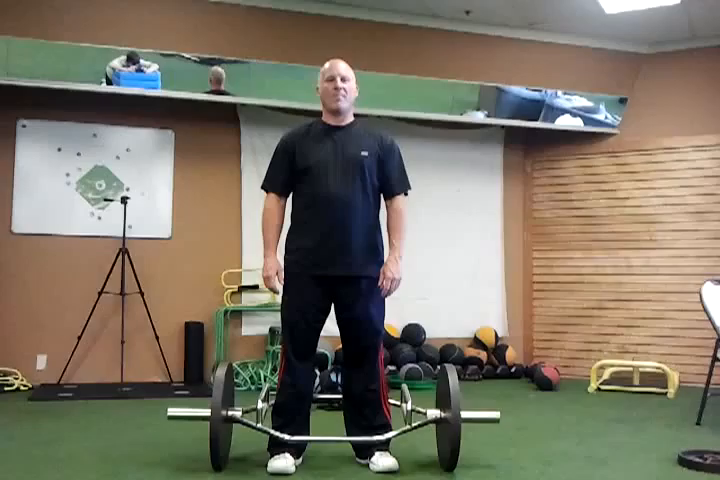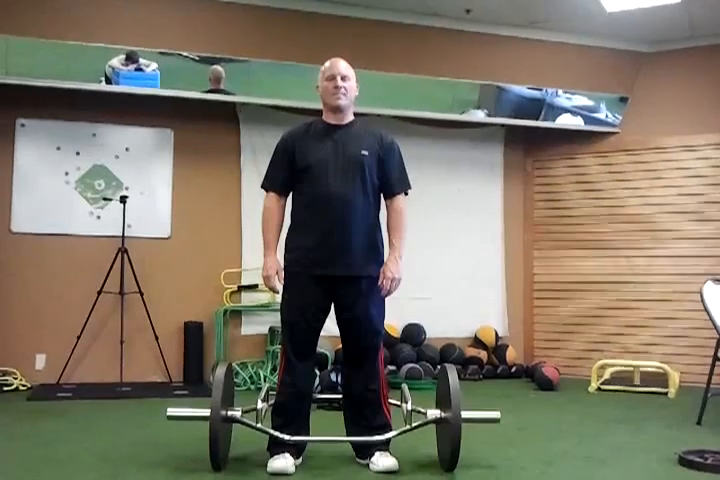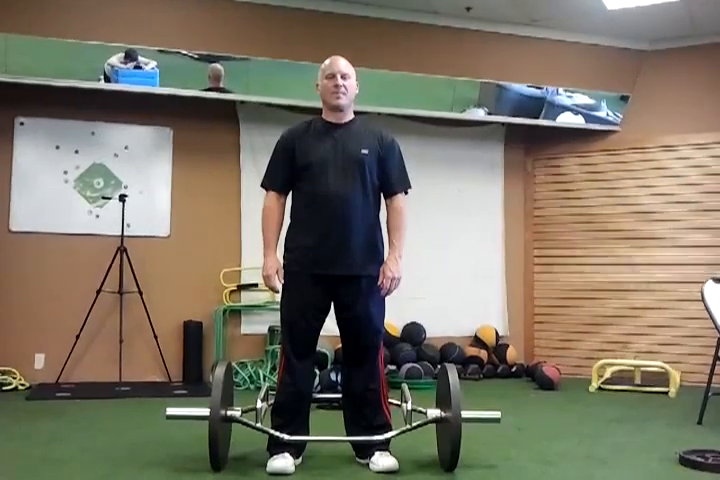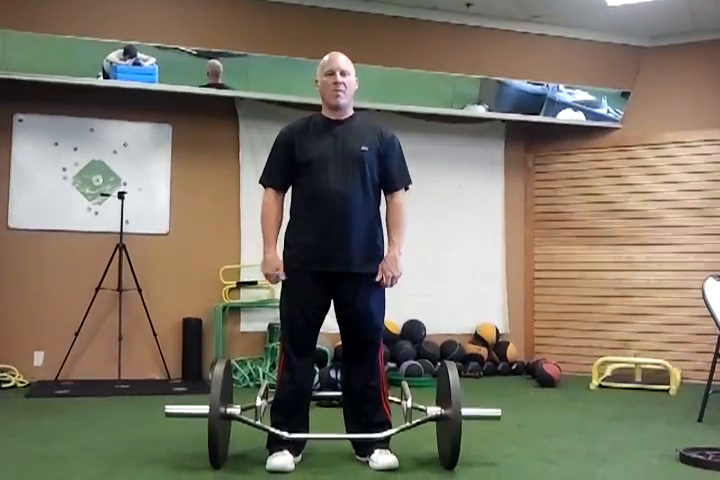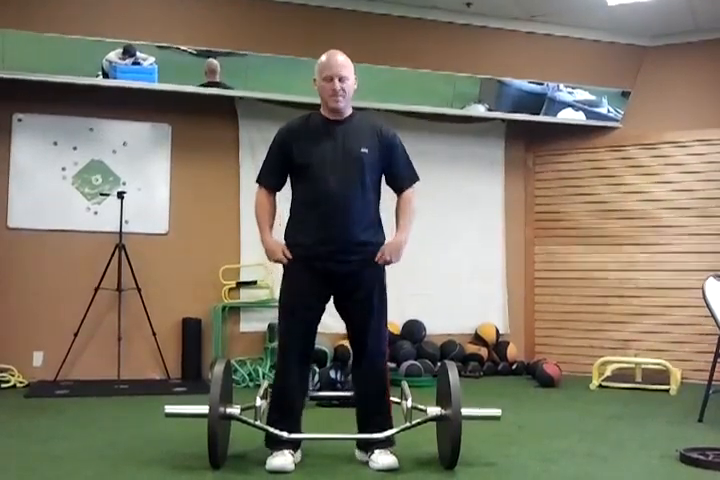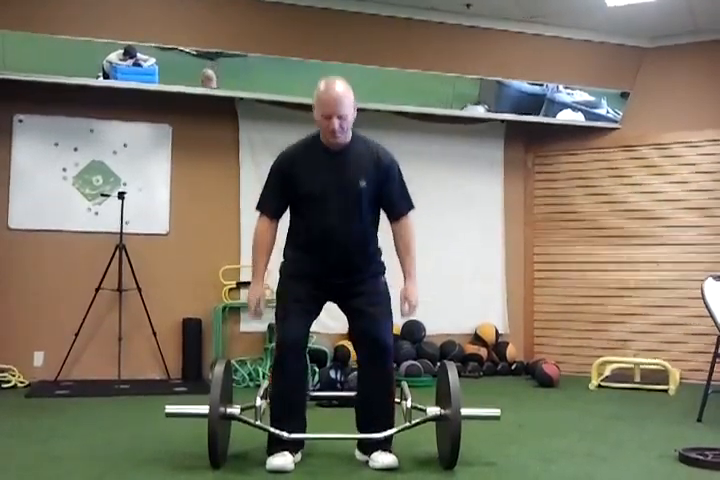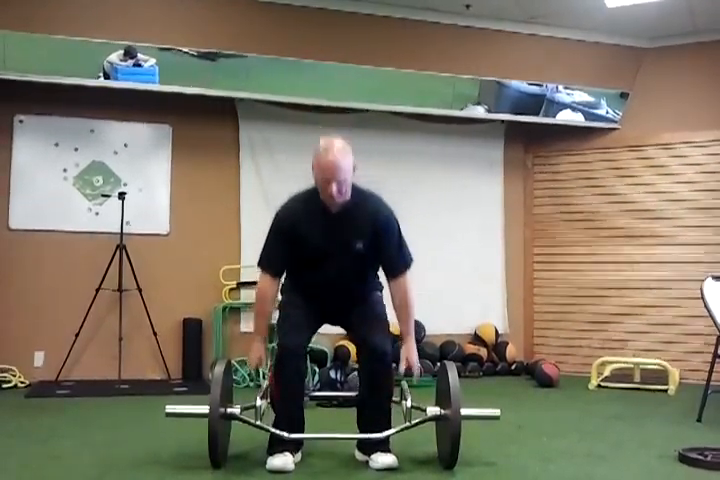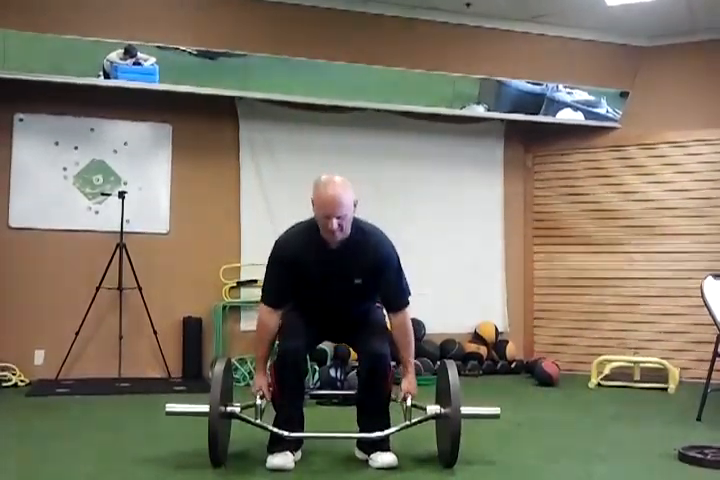
dt=0.3s
person 1, frame 1
left shoulder: (379, 143)
right shoulder: (295, 141)
left elbow: (396, 201)
right elbow: (275, 198)
left wrist: (395, 256)
right wrist: (270, 254)
left hip: (363, 269)
right hip: (305, 268)
left knee: (365, 355)
right knee: (296, 354)
left ankle: (372, 443)
right ankle: (286, 445)
person 1, frame 2
left shoulder: (380, 142)
right shoulder: (295, 140)
left elbow: (396, 201)
right elbow: (275, 198)
left wrist: (395, 256)
right wrist: (270, 254)
left hip: (363, 269)
right hip: (305, 268)
left knee: (365, 356)
right knee: (296, 355)
left ankle: (372, 444)
right ankle: (285, 445)
person 1, frame 3
left shoulder: (379, 140)
right shoulder: (295, 138)
left elbow: (396, 200)
right elbow: (275, 197)
left wrist: (395, 256)
right wrist: (269, 253)
left hip: (363, 268)
right hip: (304, 267)
left knee: (365, 355)
right knee: (296, 354)
left ankle: (372, 444)
right ankle: (285, 445)
person 1, frame 4
left shoulder: (380, 137)
right shoulder: (294, 135)
left elbow: (396, 196)
right elbow: (273, 193)
left wrist: (395, 252)
right wrist: (270, 249)
left hip: (362, 265)
right hip: (305, 264)
left knee: (365, 353)
right knee: (296, 352)
left ankle: (372, 441)
right ankle: (285, 442)
person 1, frame 5
left shoulder: (379, 135)
right shoulder: (292, 134)
left elbow: (406, 188)
right elbow: (266, 189)
left wrist: (401, 235)
right wrist: (268, 237)
left hip: (364, 262)
right hip: (304, 262)
left knee: (371, 349)
right knee: (294, 348)
left ankle: (374, 441)
right ankle: (284, 441)
person 1, frame 6
left shoulder: (378, 159)
right shoulder: (292, 159)
left elbow: (401, 219)
right elbow: (268, 219)
left wrist: (410, 279)
right wrist: (258, 279)
left hip: (363, 273)
right hip: (303, 273)
left knee: (378, 345)
right knee: (289, 344)
left ankle: (375, 442)
right ankle: (285, 443)
person 1, frame 7
left shoulder: (377, 213)
right shoulder: (291, 214)
left elbow: (398, 279)
right elbow: (269, 278)
left wrist: (409, 341)
right wrist: (258, 340)
left hip: (360, 296)
right hip: (304, 296)
left knee: (378, 350)
right knee: (289, 350)
left ankle: (373, 443)
right ankle: (285, 444)
person 1, frame 8
left shoulder: (378, 246)
right shoulder: (290, 245)
left elbow: (398, 311)
right elbow: (271, 310)
left wrist: (408, 372)
right wrist: (261, 370)
left hip: (360, 315)
right hip: (305, 313)
left knee: (377, 355)
right knee: (289, 352)
left ankle: (374, 442)
right ankle: (285, 443)
